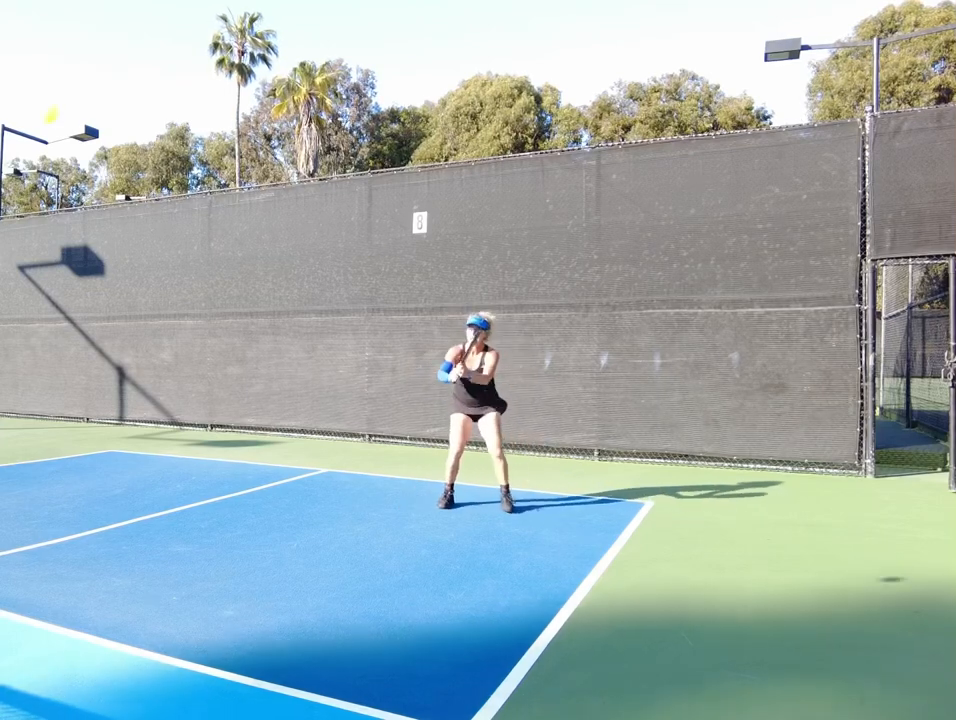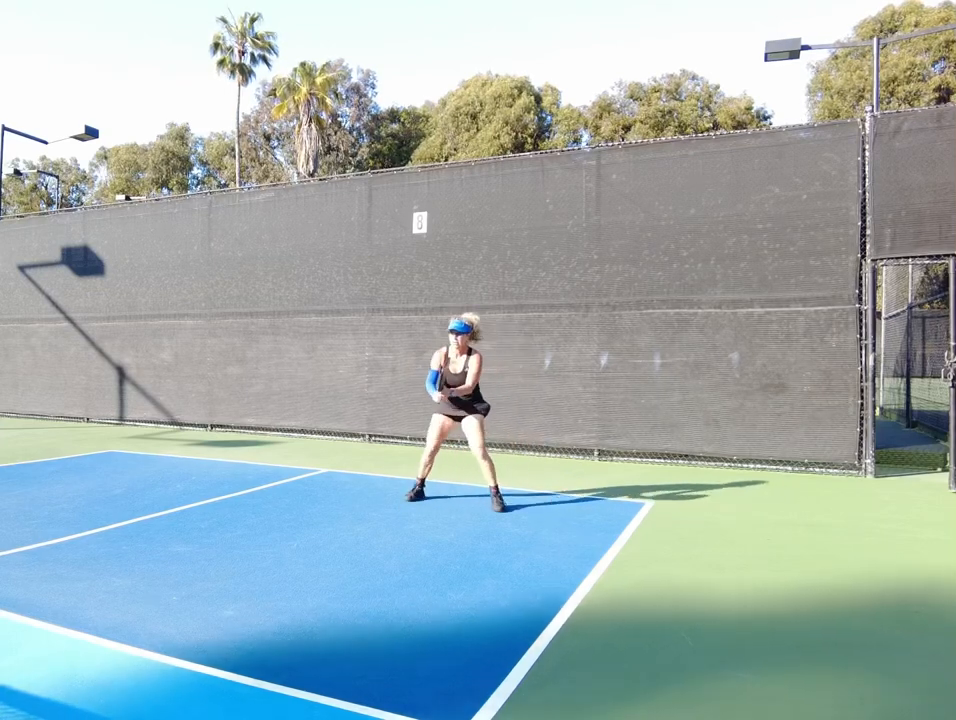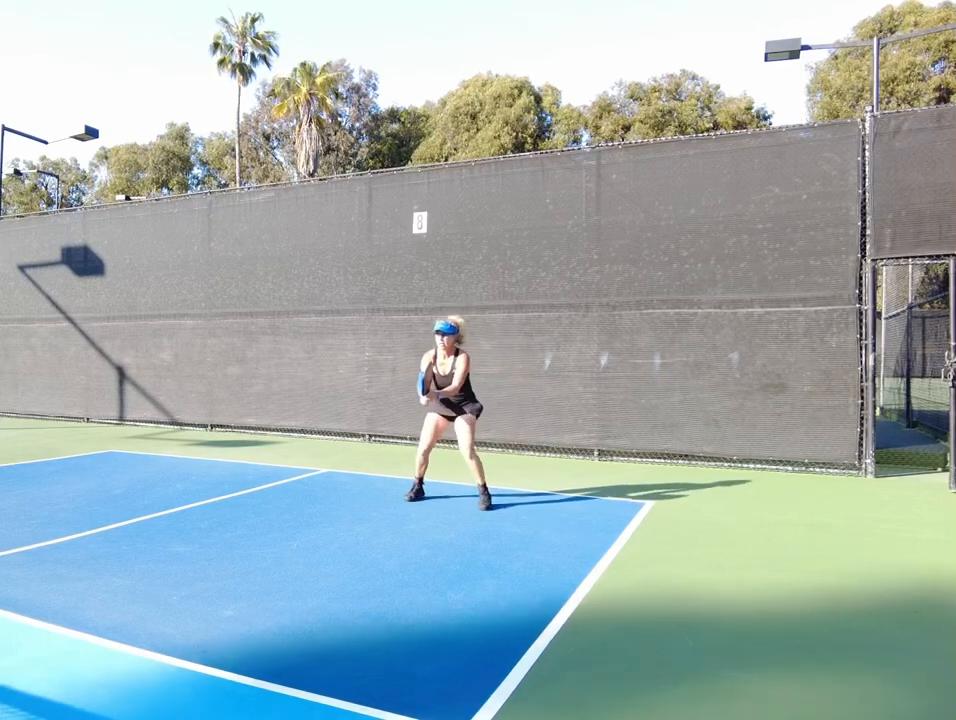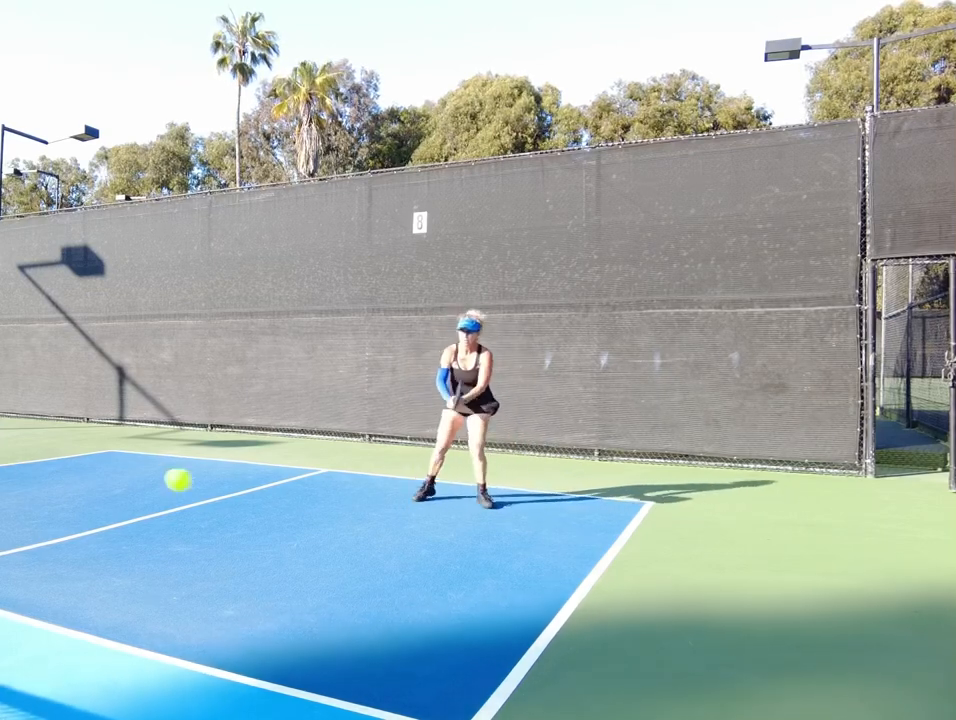
dt=0.5s
person 1, frame 1
left shoulder: (491, 354)
right shoulder: (455, 351)
left elbow: (486, 378)
right elbow: (441, 375)
left wrist: (467, 374)
right wrist: (451, 376)
left hip: (488, 406)
right hip: (462, 407)
left knee: (496, 450)
right knee: (455, 450)
left ankle: (505, 494)
right ankle: (448, 493)
person 1, frame 2
left shoulder: (475, 357)
right shoulder: (440, 354)
left elbow: (469, 387)
right elbow: (430, 382)
left wrist: (449, 392)
right wrist: (435, 394)
left hip: (471, 407)
right hip: (446, 407)
left knee: (479, 450)
right knee: (430, 449)
left ankle: (495, 494)
right ankle: (419, 487)
person 1, frame 3
left shoulder: (463, 358)
right shoulder: (429, 357)
left elbow: (455, 387)
right elbow: (423, 383)
left wrist: (436, 394)
right wrist: (424, 396)
left hip: (464, 407)
right hip: (440, 407)
left knee: (467, 451)
right knee: (423, 448)
left ankle: (483, 492)
right ankle: (418, 486)
person 1, frame 4
left shoulder: (485, 354)
right shoulder: (450, 352)
left elbow: (482, 385)
right elbow: (441, 380)
left wrist: (464, 398)
right wrist: (449, 398)
left hip: (479, 405)
right hip: (455, 404)
left knee: (476, 448)
right knee: (441, 446)
left ankle: (481, 492)
right ankle: (428, 485)
